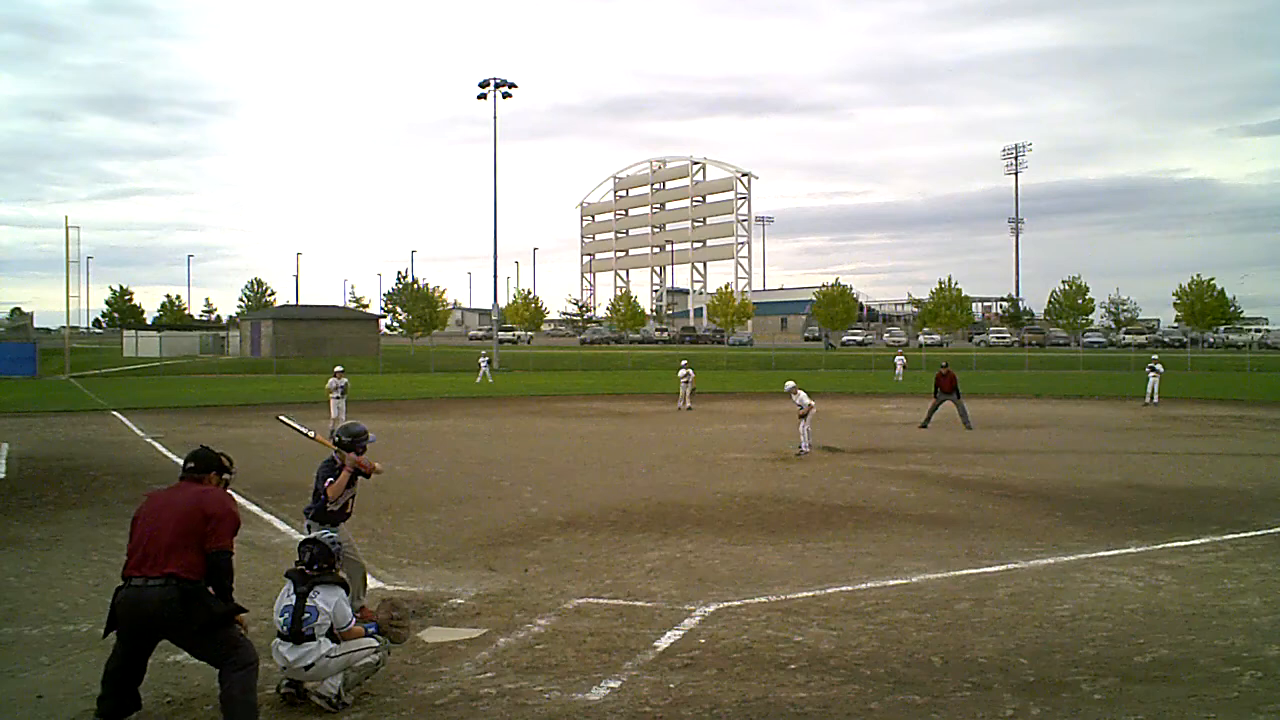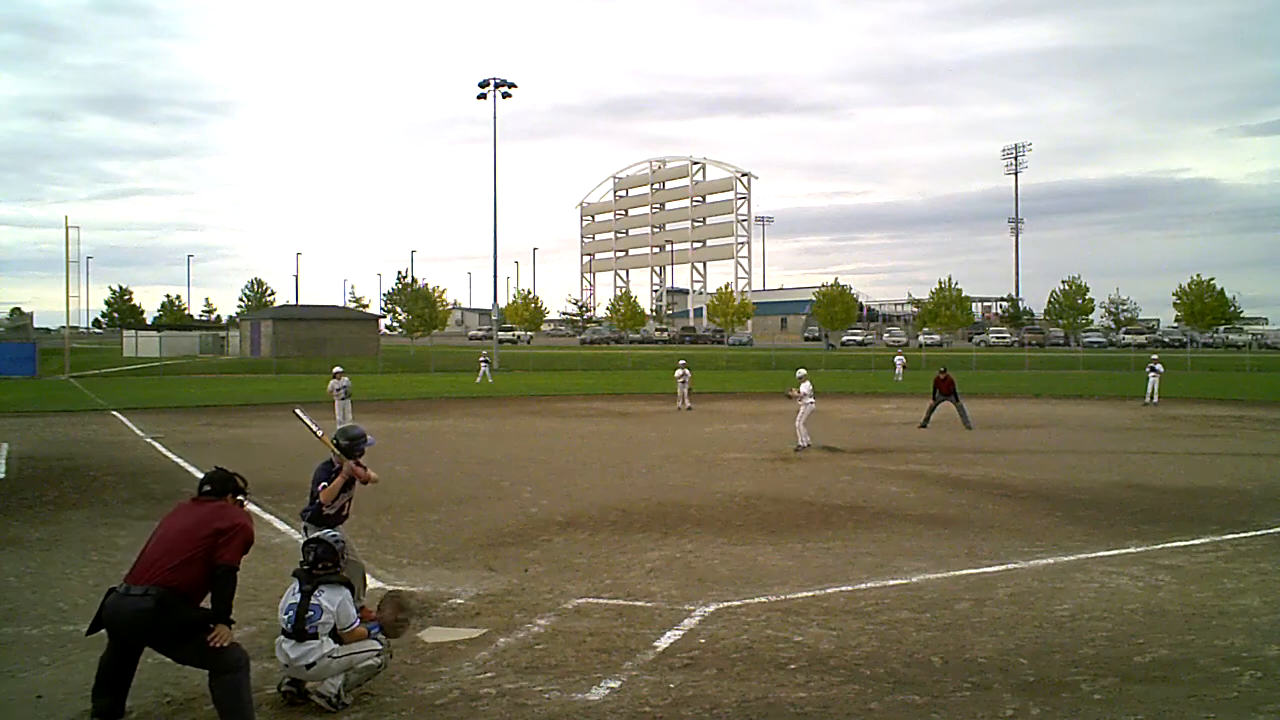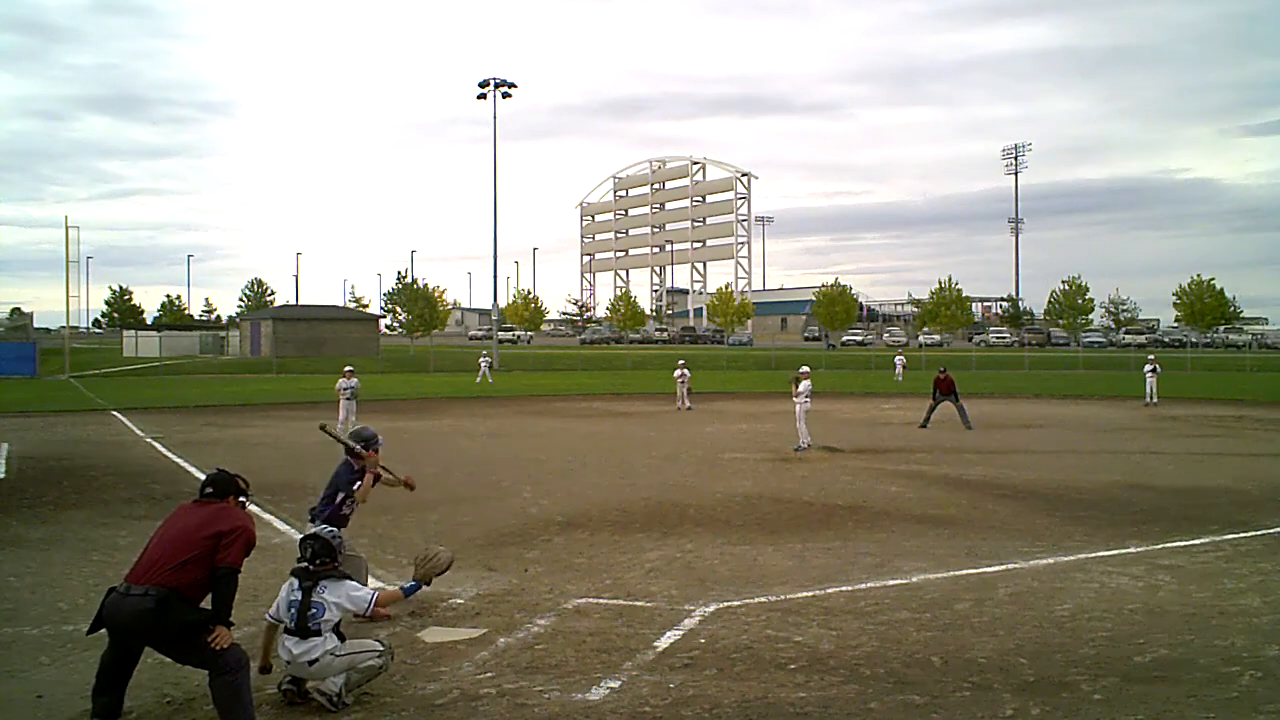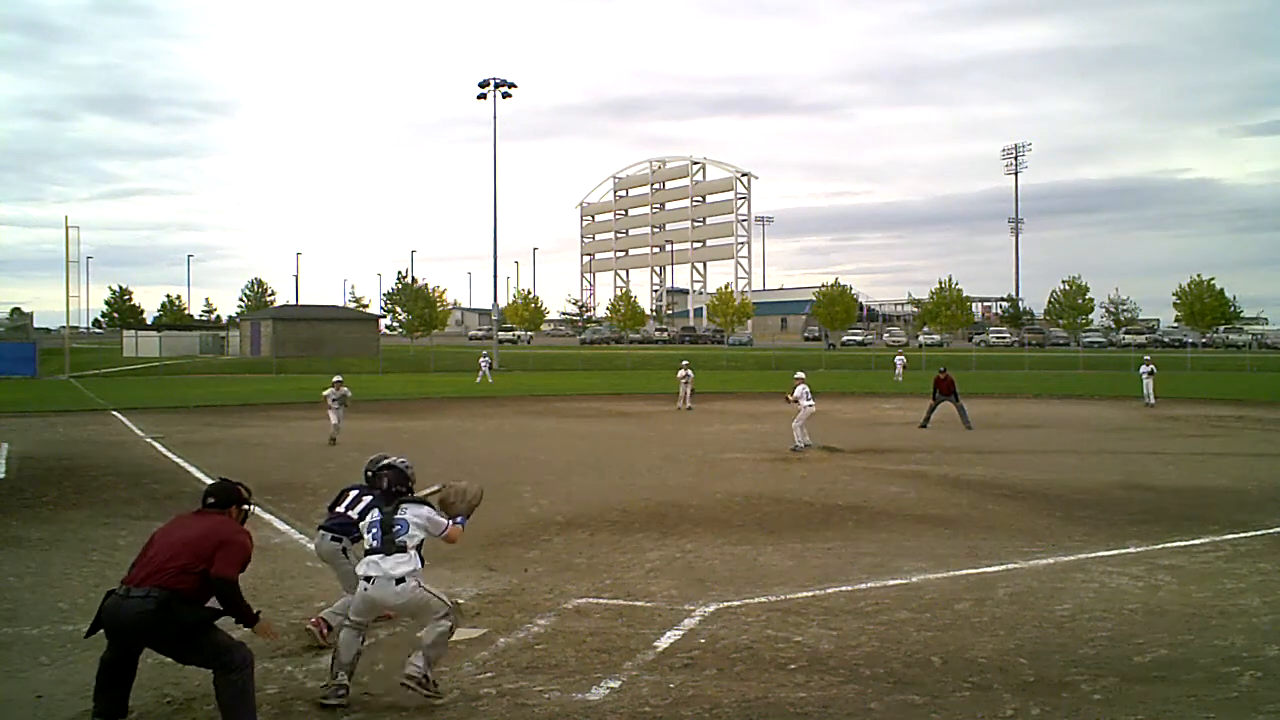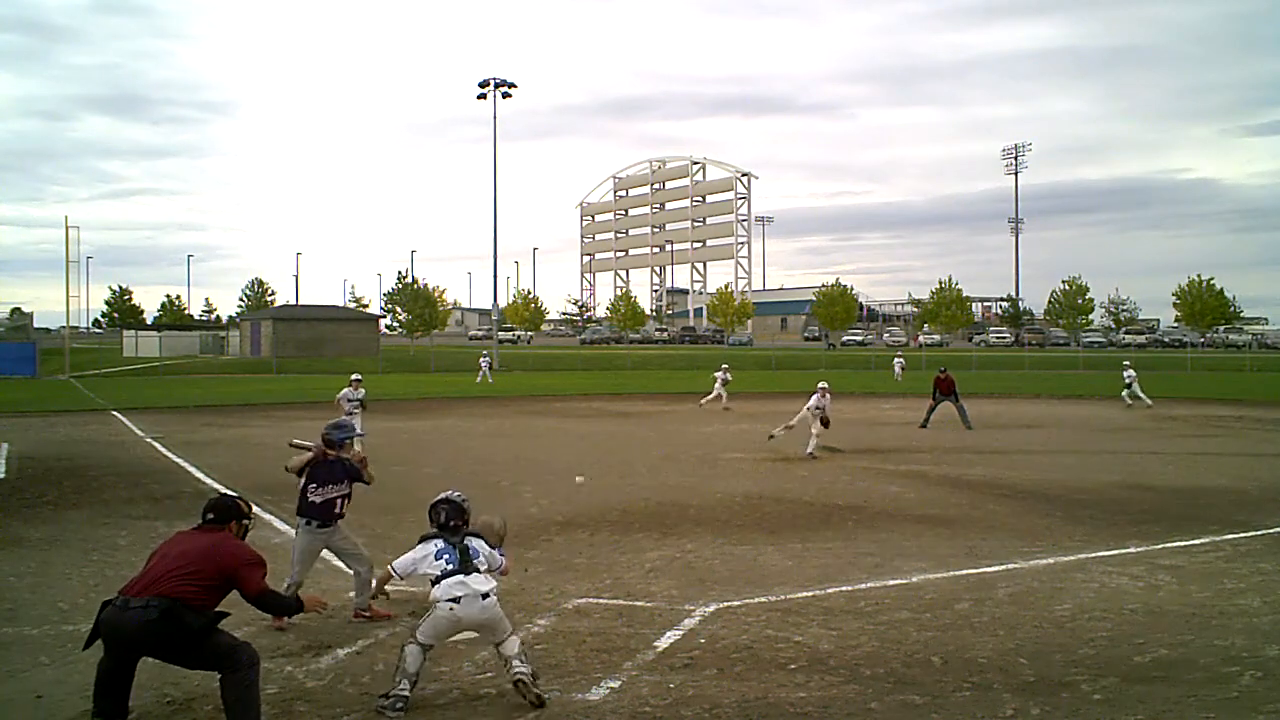
dt=1s
person 1, frame 1
left shoulder: (152, 500)
right shoulder: (218, 500)
right elbow: (219, 559)
right wrist: (227, 605)
left hip: (130, 599)
right hip: (177, 600)
left knee: (127, 655)
right knee: (241, 659)
person 1, frame 2
left shoulder: (180, 510)
right shoulder: (236, 519)
right elbow: (225, 573)
right wrist: (222, 621)
left hip: (117, 605)
right hip: (156, 611)
left knee: (121, 651)
right knee: (232, 661)
person 1, frame 3
left shoulder: (182, 512)
right shoulder: (238, 521)
right elbow: (225, 575)
right wrist: (222, 622)
left hip: (117, 604)
right hip: (156, 610)
left knee: (121, 651)
right knee: (231, 662)
person 1, frame 4
left shoulder: (177, 522)
right shoulder: (235, 534)
right elbow: (224, 585)
right wrist: (251, 619)
left hip: (117, 606)
right hip: (159, 612)
left knee: (120, 654)
right knee: (236, 659)
person 1, frame 5
left shoulder: (176, 539)
right shoulder: (237, 550)
right elbow: (261, 598)
right wrist: (298, 603)
left hip: (114, 617)
right hip: (157, 622)
left knee: (119, 655)
right knee: (242, 659)
person 2, frame 1
left shoulder: (291, 585)
right shoulder: (334, 592)
right elbow: (347, 634)
right wrist: (372, 628)
left hip: (284, 663)
right hip: (312, 664)
right knee: (379, 647)
left ankle: (293, 682)
right ankle: (330, 690)
person 2, frame 2
left shoulder: (296, 585)
right shoulder: (339, 592)
left elbow: (288, 623)
right elbow: (350, 636)
right wrist: (377, 628)
left hip: (286, 661)
right hip: (315, 664)
right knee: (381, 649)
left ankle: (293, 682)
right ankle: (332, 690)
person 2, frame 3
left shoulder: (293, 583)
right shoulder: (340, 586)
left elbow: (272, 622)
right elbow: (381, 600)
left wrist: (264, 659)
right wrist: (416, 583)
left hip: (291, 660)
right hip: (319, 661)
right knee: (382, 652)
left ankle: (292, 681)
right ankle: (334, 688)
person 2, frame 4
left shoulder: (373, 515)
right shoulder: (419, 511)
right elbow: (453, 536)
right wrist: (461, 518)
left hip: (369, 585)
right hip: (402, 586)
left knee: (353, 626)
right knee: (446, 615)
left ankle: (338, 685)
right ankle: (418, 670)
person 2, frame 5
left shoulder: (426, 547)
right shoulder: (477, 542)
left elbow: (388, 573)
right elbow: (504, 569)
left wrist: (377, 589)
right wrist: (495, 549)
left hip: (448, 609)
right hip: (484, 605)
left knee: (417, 643)
right knee: (507, 638)
left ankle: (398, 697)
right ankle: (521, 674)
person 3, frame 1
left shoulder: (355, 462)
right shoulder: (327, 468)
left elbow: (379, 469)
right elbow: (332, 494)
left wrist: (369, 466)
right wrist: (348, 468)
left hip: (337, 525)
right hip: (318, 526)
left knee: (357, 566)
left ankle: (358, 605)
person 3, frame 2
left shoulder: (352, 465)
right shoulder: (324, 470)
left elbow: (375, 478)
right elbow: (325, 498)
left wrist: (365, 475)
right wrist: (344, 474)
left hip: (335, 527)
right hip: (316, 528)
left knee: (355, 565)
left ankle: (357, 606)
person 3, frame 3
left shoulder: (359, 469)
right shoulder: (345, 471)
left elbow: (381, 480)
right elbow: (362, 497)
left wrist: (403, 481)
right wrist: (371, 471)
left hip: (333, 529)
left knee: (358, 564)
person 3, frame 4
left shoulder: (353, 488)
right shoulder: (383, 502)
left elbow: (331, 511)
left hip: (321, 538)
right hip: (338, 544)
right knee: (356, 593)
right ankle: (321, 623)
person 3, frame 5
left shoulder: (348, 464)
right shoulder: (312, 461)
left elbow: (369, 479)
right elbow: (291, 467)
left wrist: (363, 466)
right wrist: (314, 453)
left hip: (334, 529)
right hip: (309, 529)
left knee: (364, 564)
right knee: (297, 576)
left ankle: (362, 608)
